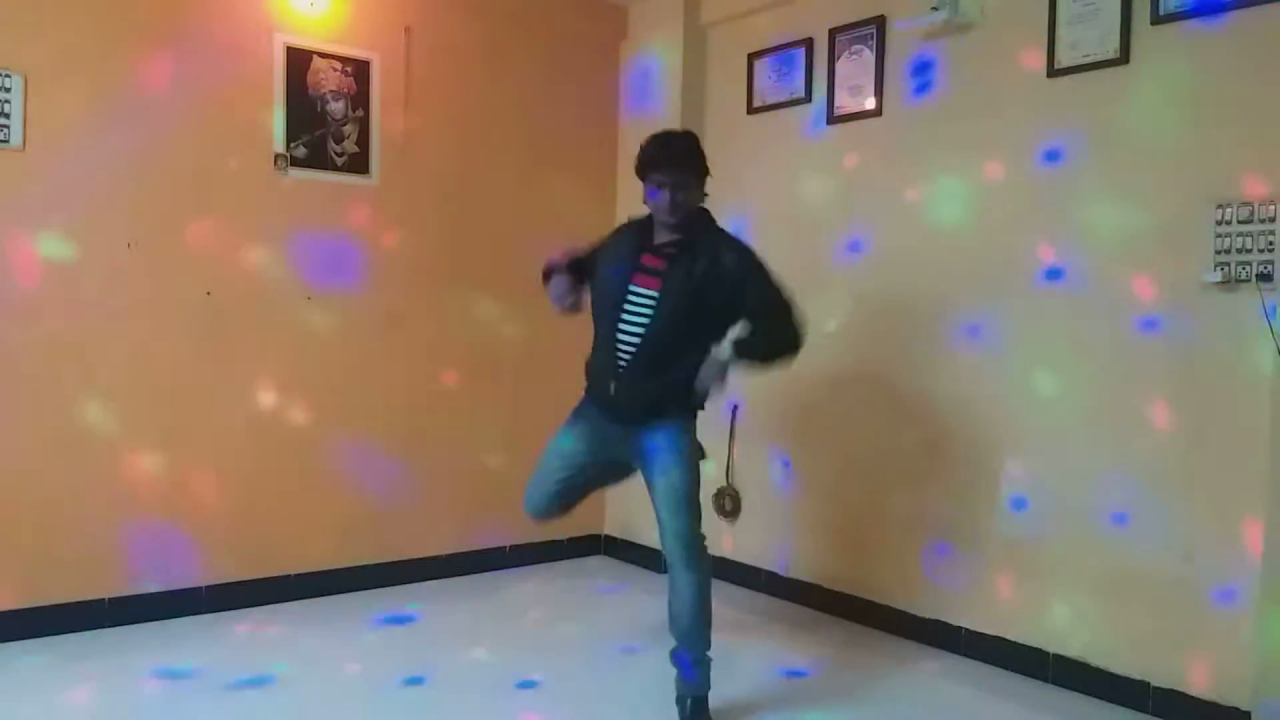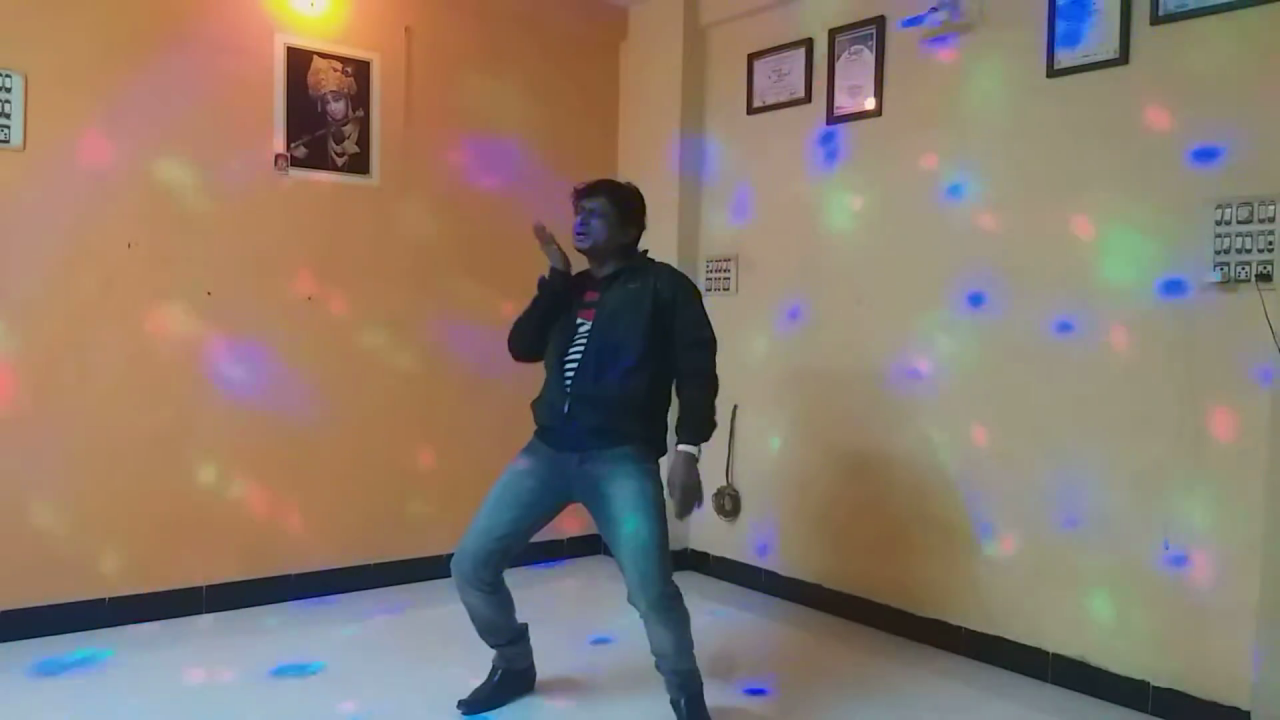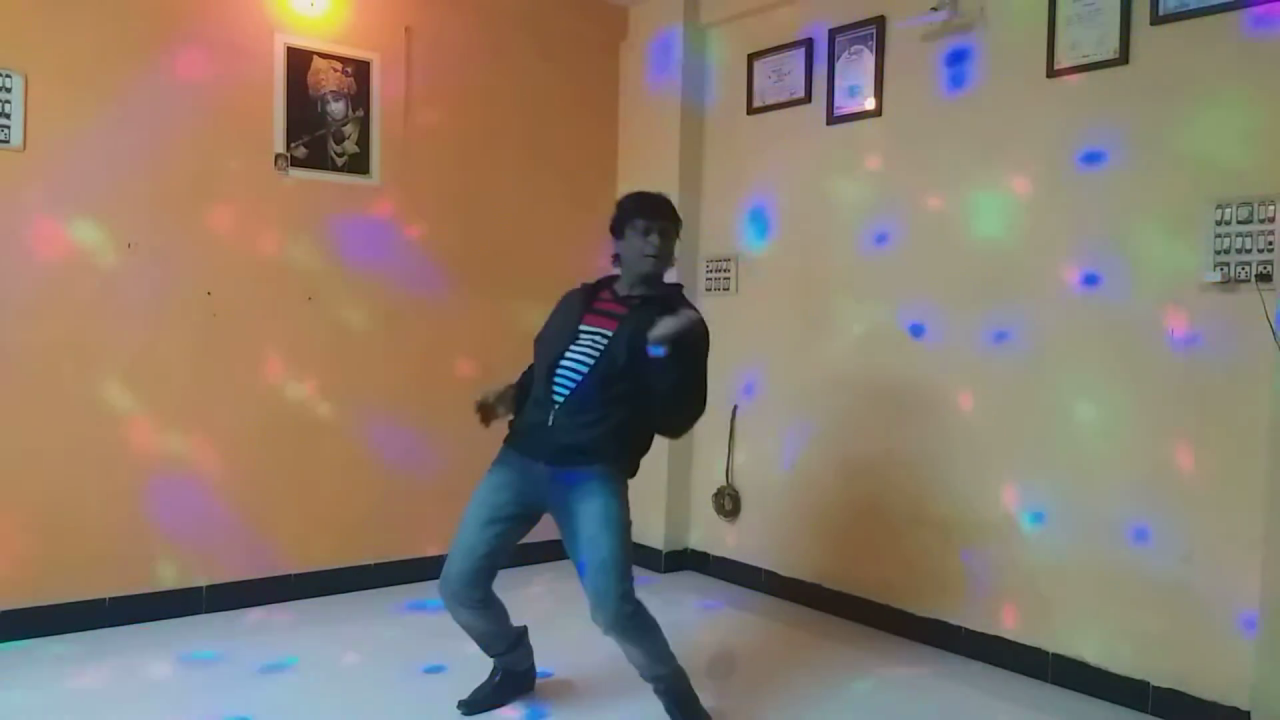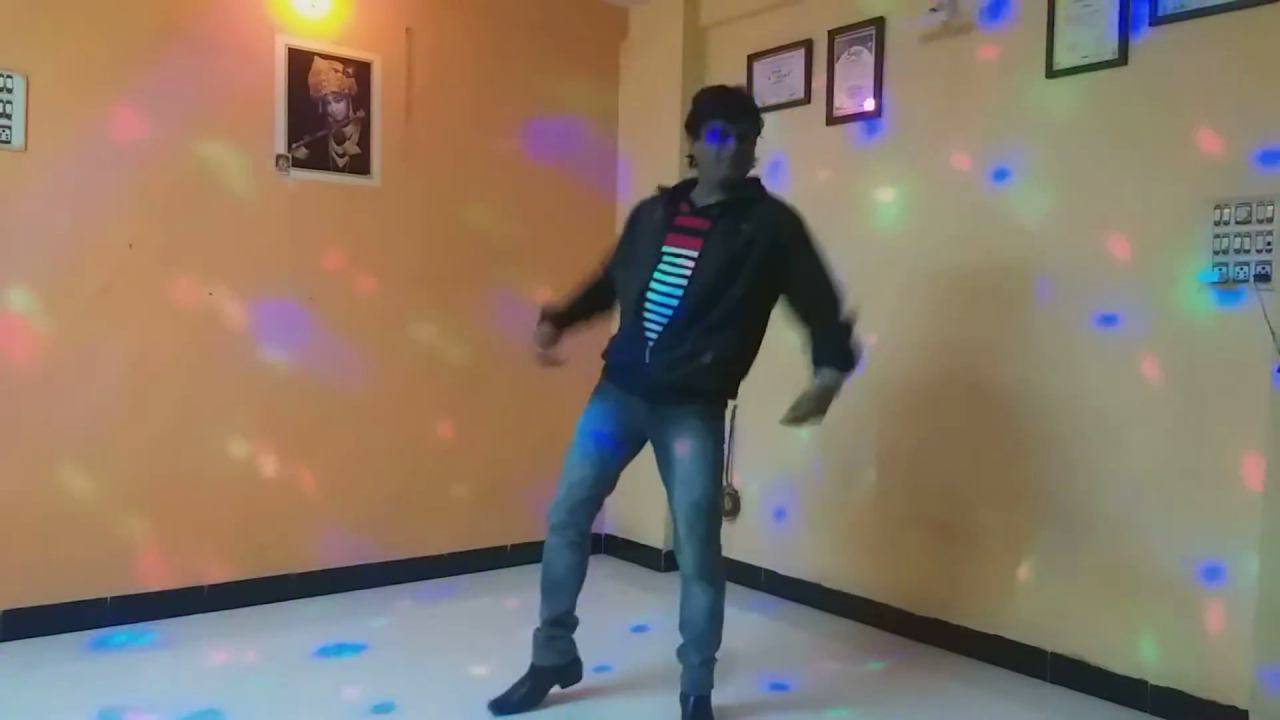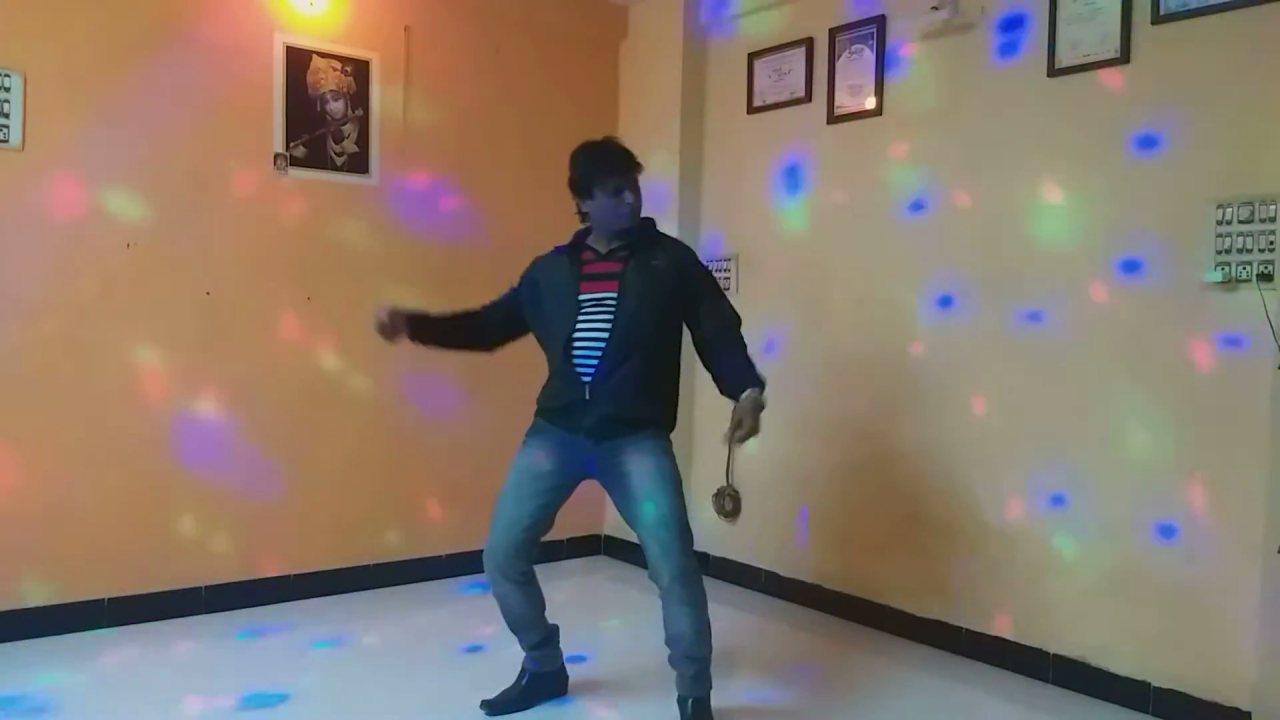
dt=1s
person 1, frame 1
left shoulder: (725, 259)
right shoulder: (628, 238)
left elbow: (782, 333)
right elbow: (578, 266)
left wrist: (737, 343)
right wrist: (558, 275)
left hip: (665, 421)
right hip: (602, 408)
left knee: (681, 550)
right knee: (542, 503)
right ankle: (622, 470)
person 1, frame 2
left shoulder: (663, 287)
right shoulder: (571, 291)
left elbow: (697, 371)
right elbow: (522, 345)
left wrist: (686, 449)
right wrist: (555, 276)
left hip: (621, 458)
right hip: (548, 452)
left knee: (651, 587)
right knee: (471, 564)
right ankle: (514, 665)
person 1, frame 3
left shoulder: (678, 322)
right shoulder: (577, 302)
left elbow: (673, 420)
left wrist: (661, 348)
right wrist: (510, 397)
left hip: (593, 475)
right hip: (520, 461)
left knee: (611, 605)
right knee: (458, 586)
right ankle: (515, 666)
person 1, frame 4
left shoulder: (771, 224)
right shoulder: (653, 212)
left elbow: (820, 304)
right elbow: (614, 283)
left wrist: (831, 366)
right wrist: (556, 318)
left hip: (694, 405)
right hip: (620, 386)
left knee: (696, 551)
right knee: (565, 520)
right ankle: (553, 659)
person 1, frame 5
left shoulder: (670, 261)
right shoulder: (551, 270)
left elbow: (717, 330)
right elbow: (490, 325)
left wrist: (747, 392)
right wrist: (413, 323)
left hip: (636, 437)
right hip: (556, 432)
left knee: (675, 568)
right knee: (503, 554)
right ankle: (544, 668)
